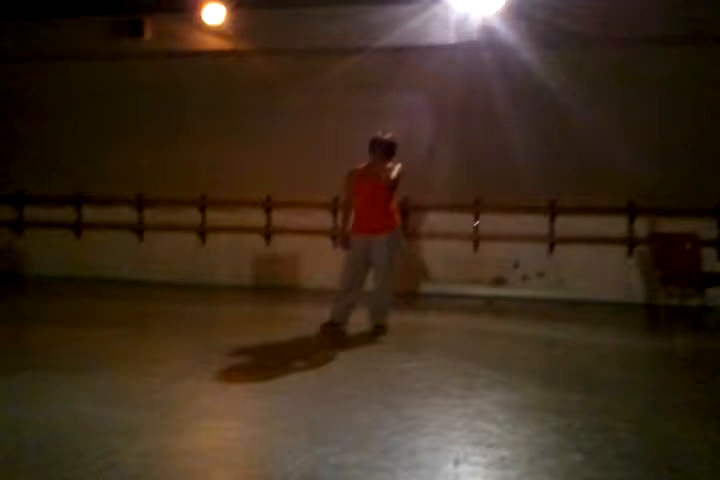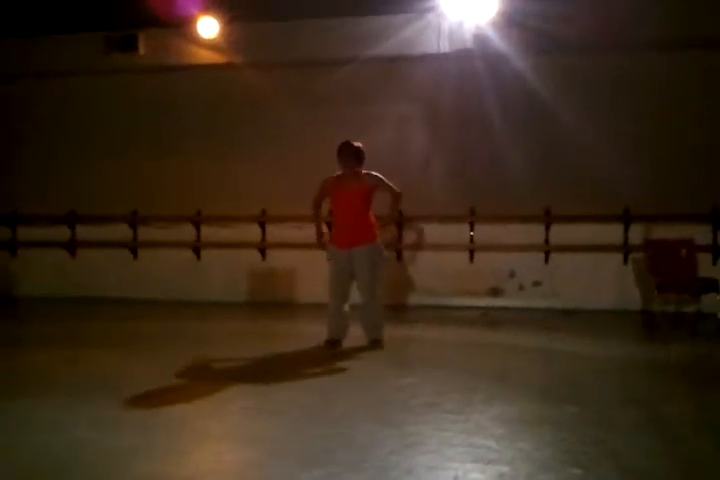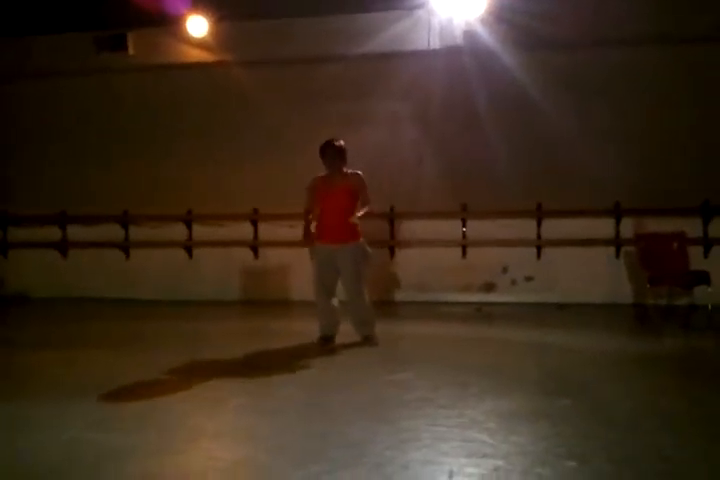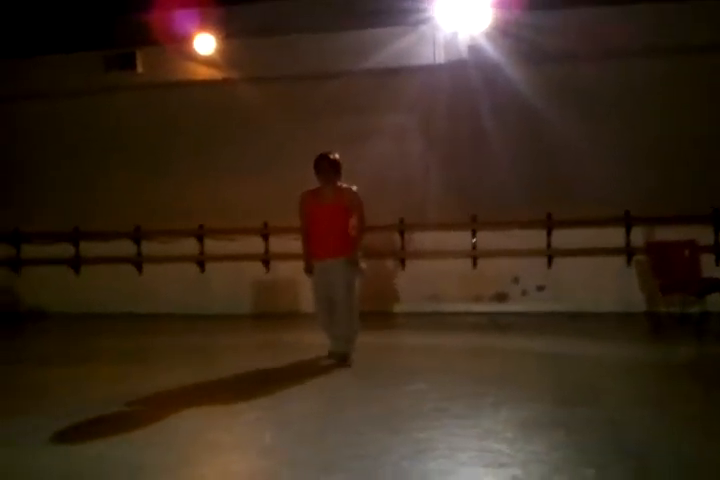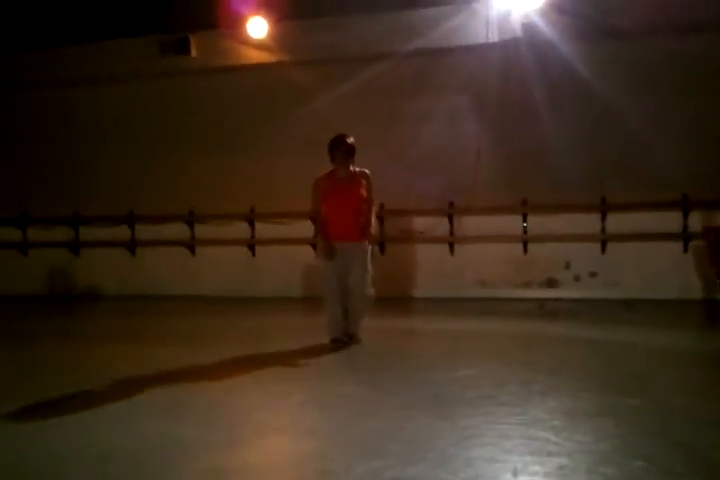
dt=1s
person 1, frame 1
left shoulder: (394, 170)
right shoulder: (355, 175)
left elbow: (387, 180)
right elbow: (348, 203)
left wrist: (381, 163)
right wrist: (343, 231)
left hip: (385, 234)
right hip: (359, 234)
left knee: (383, 280)
right knee: (350, 279)
left ankle: (379, 321)
right ankle: (337, 320)
person 1, frame 2
left shoulder: (370, 179)
right shoulder: (330, 183)
left elbow: (396, 194)
right elbow: (316, 203)
left wrist: (389, 218)
right wrist: (318, 228)
left hip: (366, 244)
right hip: (338, 246)
left knee: (370, 292)
right knee: (337, 293)
left ankle: (374, 335)
right ankle: (335, 335)
person 1, frame 3
left shoulder: (355, 178)
right shoulder: (316, 183)
left elbow: (366, 205)
right elbow: (308, 211)
left wrist: (356, 216)
right wrist: (307, 229)
left hip: (350, 243)
right hip: (322, 244)
left knee: (355, 290)
right knee: (323, 291)
left ankle: (367, 332)
right ankle: (328, 332)
person 1, frame 4
left shoulder: (350, 194)
right shoulder: (308, 198)
left elbow: (360, 225)
right elbow: (305, 230)
left wrist: (354, 251)
right wrist: (307, 258)
left hip: (344, 259)
right hip: (319, 261)
left knee: (345, 306)
right knee: (324, 308)
left ankle: (344, 351)
right ankle: (337, 345)
person 1, frame 5
left shoulder: (363, 177)
right shoulder: (322, 182)
left elbow: (370, 206)
right elbow: (316, 214)
left wrist: (369, 224)
right wrist: (322, 241)
left hip: (359, 243)
right hip: (334, 244)
left knee: (359, 290)
right knee: (334, 291)
left ankle: (352, 330)
right ankle: (337, 333)
